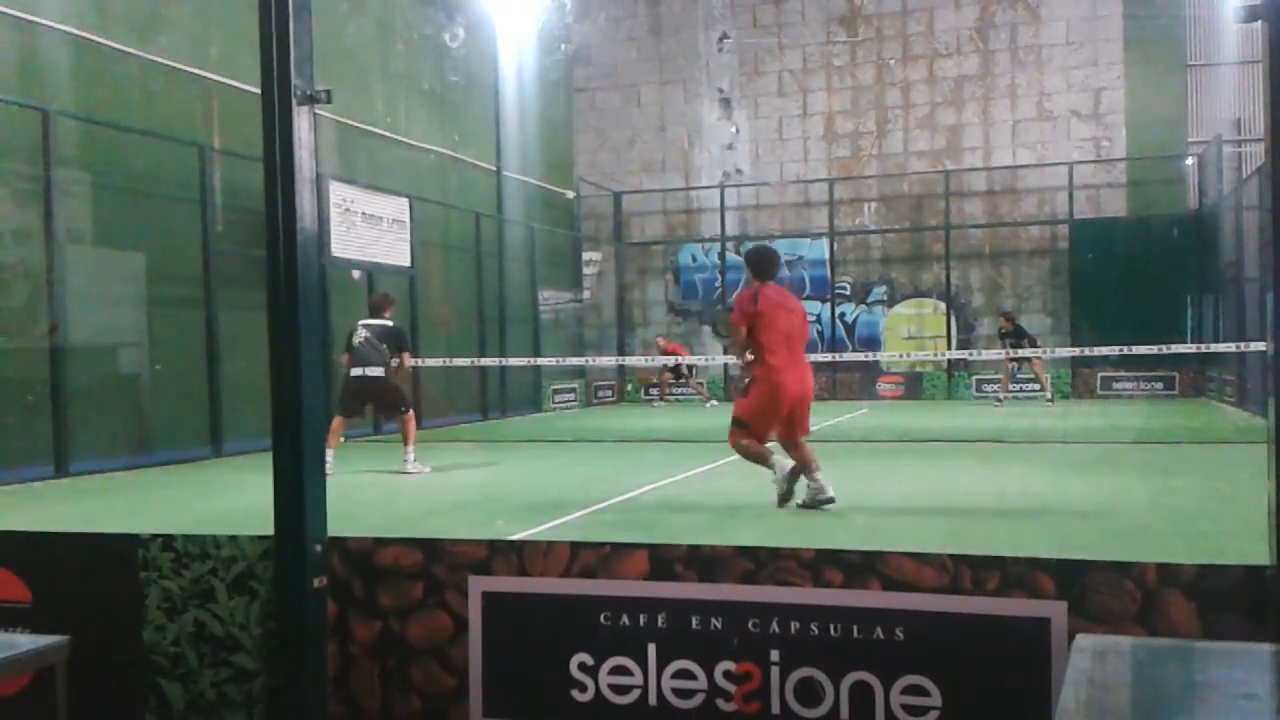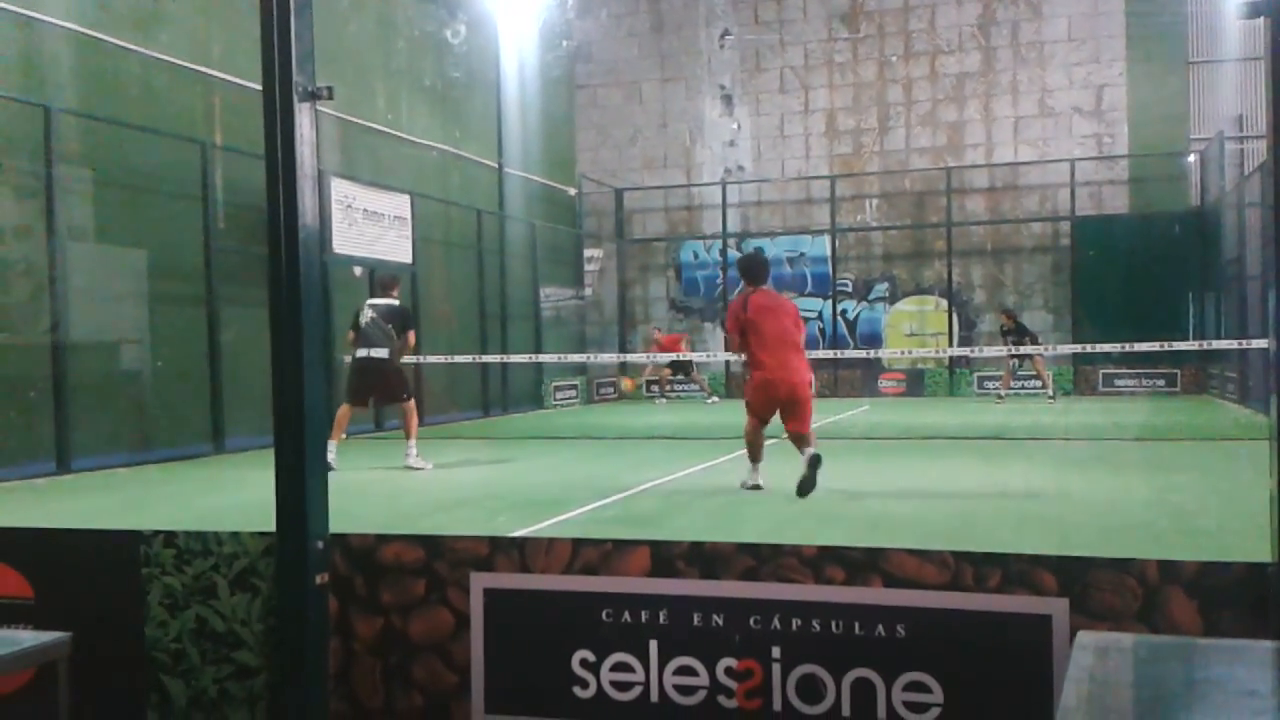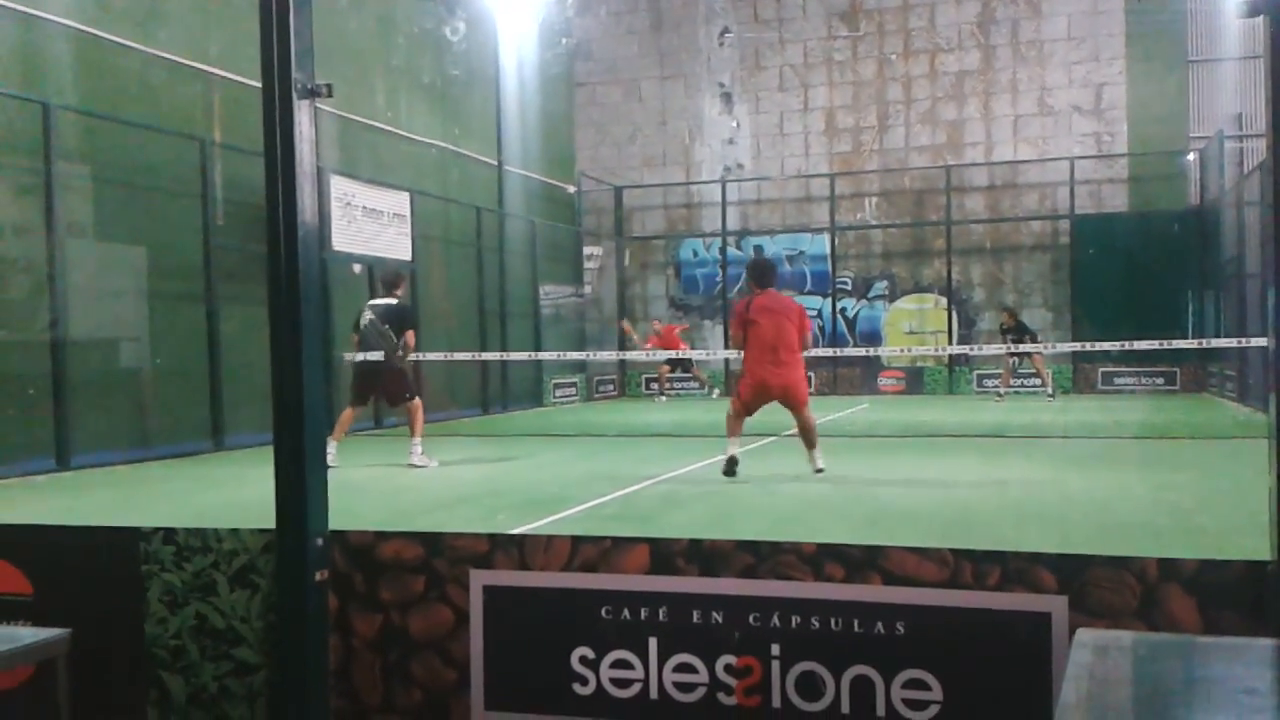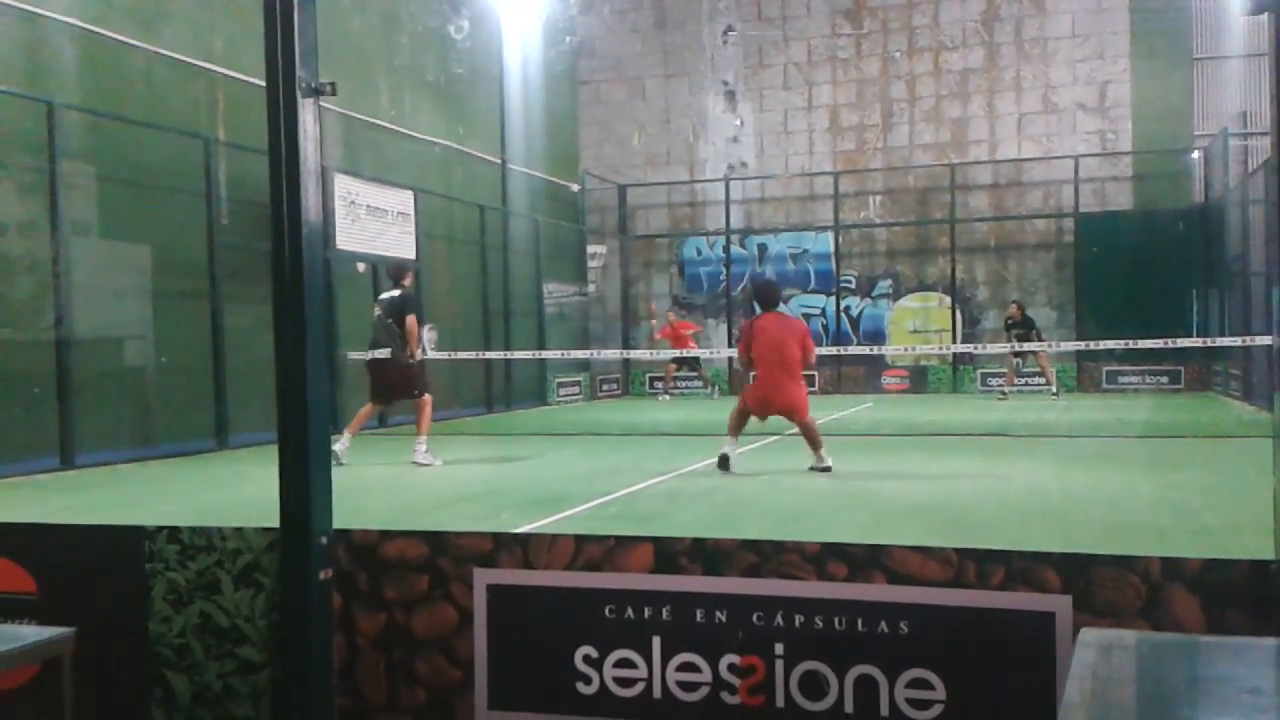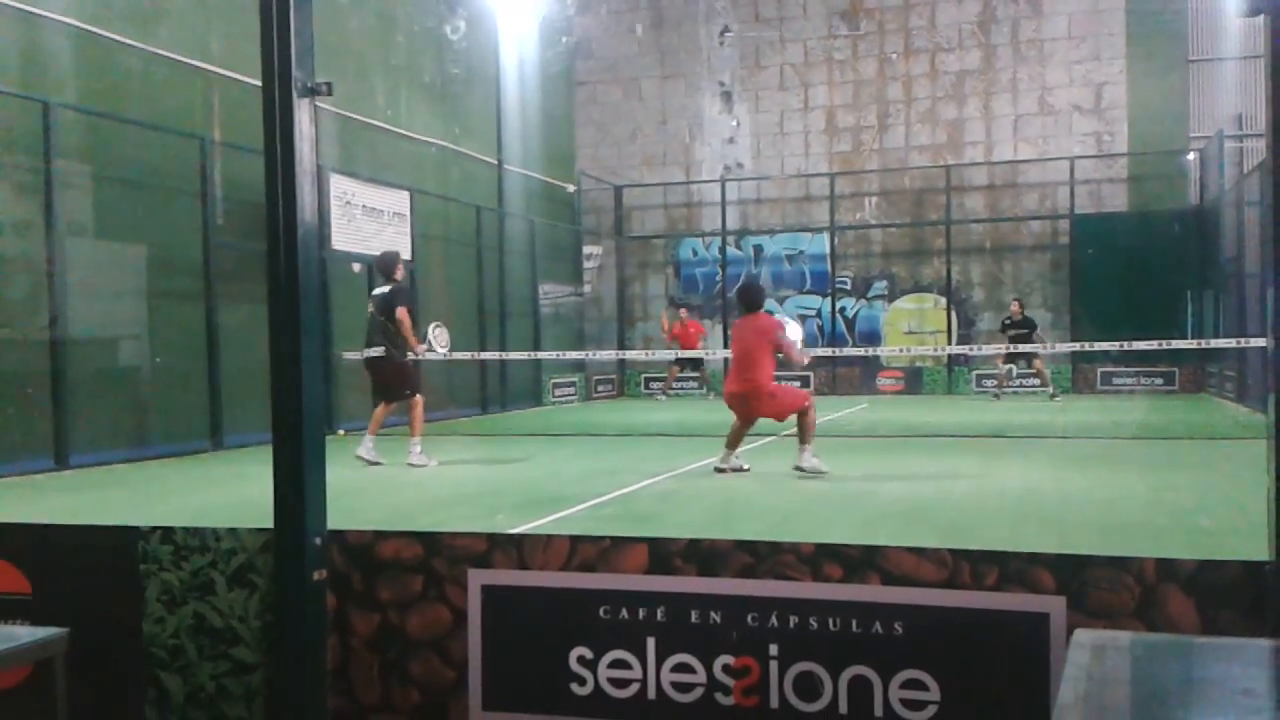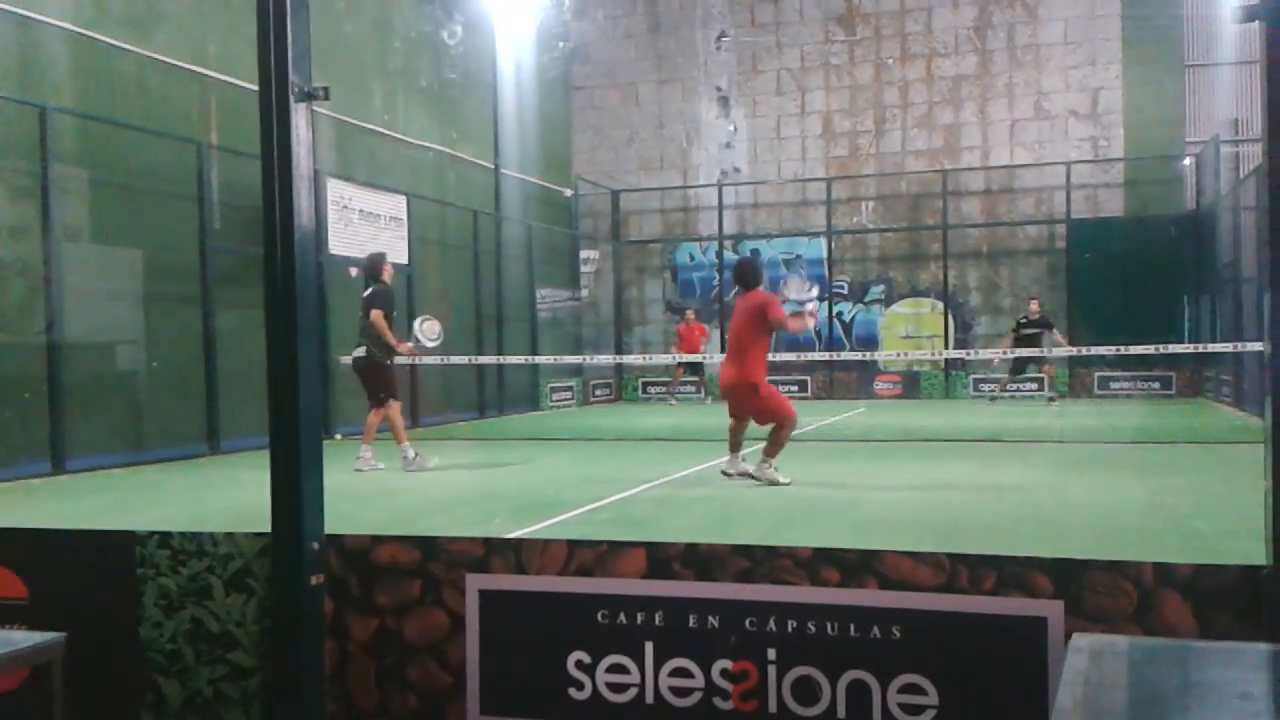
dt=0.2s
person 1, frame 1
left shoulder: (747, 297)
right shoulder: (794, 301)
left elbow: (739, 338)
left wrist: (744, 354)
left hip: (771, 380)
right hip: (802, 378)
left knee: (740, 439)
right knee: (794, 439)
left ankle: (781, 468)
right ankle: (818, 487)
person 1, frame 2
left shoulder: (739, 305)
right shoulder: (788, 303)
left elbow: (735, 346)
right elbow: (800, 341)
left hip: (766, 378)
right hip: (800, 376)
left knee: (755, 423)
right knee: (800, 429)
left ankle: (754, 475)
right ankle: (809, 456)
person 1, frame 3
left shoulder: (744, 306)
right shoulder: (795, 306)
left elbow: (737, 343)
right elbow: (807, 343)
left hip: (757, 377)
right hip: (792, 376)
left knee: (736, 411)
right knee: (802, 413)
left ankle: (732, 453)
right ankle: (815, 459)
person 1, frame 4
left shoulder: (751, 326)
right shoulder: (799, 326)
left elbow: (744, 364)
right elbow: (810, 361)
left hip: (762, 392)
right hip: (794, 395)
left knee: (741, 409)
right knee: (804, 418)
left ankle: (728, 451)
right ankle: (822, 459)
person 1, frame 5
left shoulder: (737, 327)
right shoulder: (774, 325)
right elbow: (793, 358)
right wrist: (803, 357)
left hip: (732, 393)
right hip: (759, 390)
left knee: (746, 419)
right knee: (807, 404)
left ankle: (726, 459)
right ankle: (806, 457)
person 1, frame 6
left shoulder: (742, 303)
right shoulder: (766, 299)
right elbow: (785, 325)
left wrist: (800, 317)
right wrist: (808, 322)
left hip: (729, 377)
right hip: (747, 379)
left knee: (741, 416)
right knee: (788, 420)
left ankle: (733, 462)
right ankle: (765, 467)
person 2, frame 1
left shoulder: (357, 327)
right shoulder: (396, 331)
left elbow: (346, 360)
right elbow: (405, 364)
right wrist: (393, 376)
left hip: (355, 377)
right hip: (380, 377)
left knee: (340, 417)
right knee: (408, 416)
left ankle: (326, 461)
right ankle: (409, 461)
person 2, frame 2
left shoulder: (364, 307)
right shoulder: (402, 310)
left elbow: (350, 338)
right elbow: (411, 342)
left hip: (361, 359)
right hip: (385, 360)
left knee: (347, 405)
right knee: (409, 406)
left ankle: (330, 452)
right ankle: (412, 455)
person 2, frame 3
left shoulder: (368, 307)
right shoulder: (403, 307)
left elbow: (356, 338)
right elbow: (410, 341)
right wrist: (402, 356)
left hip: (362, 362)
right hip: (385, 361)
left knee: (353, 407)
right knee: (414, 404)
left ankle: (330, 452)
right ankle: (416, 453)
person 2, frame 4
left shoulder: (382, 298)
right shoulder: (408, 297)
right elbow: (411, 324)
right wrist: (415, 351)
left hip: (374, 357)
right hip: (395, 358)
left knee: (374, 404)
right knee: (424, 400)
left ankle: (342, 445)
right ankle: (421, 451)
person 2, frame 5
left shoulder: (376, 293)
right shoulder: (399, 290)
right elbow: (401, 316)
left wrist: (406, 343)
right wrist: (414, 344)
left hip: (373, 354)
right hip: (390, 355)
left knee: (386, 402)
right knee: (416, 400)
left ankle: (367, 447)
right ankle: (415, 452)
person 2, frame 6
left shoulder: (370, 292)
right shoulder: (383, 291)
right elbow: (376, 318)
left wrist: (394, 345)
right wrist: (396, 344)
left hip: (364, 356)
right hip: (375, 356)
left knee: (379, 406)
right knee: (391, 404)
left ankle: (365, 457)
right ankle: (409, 456)
